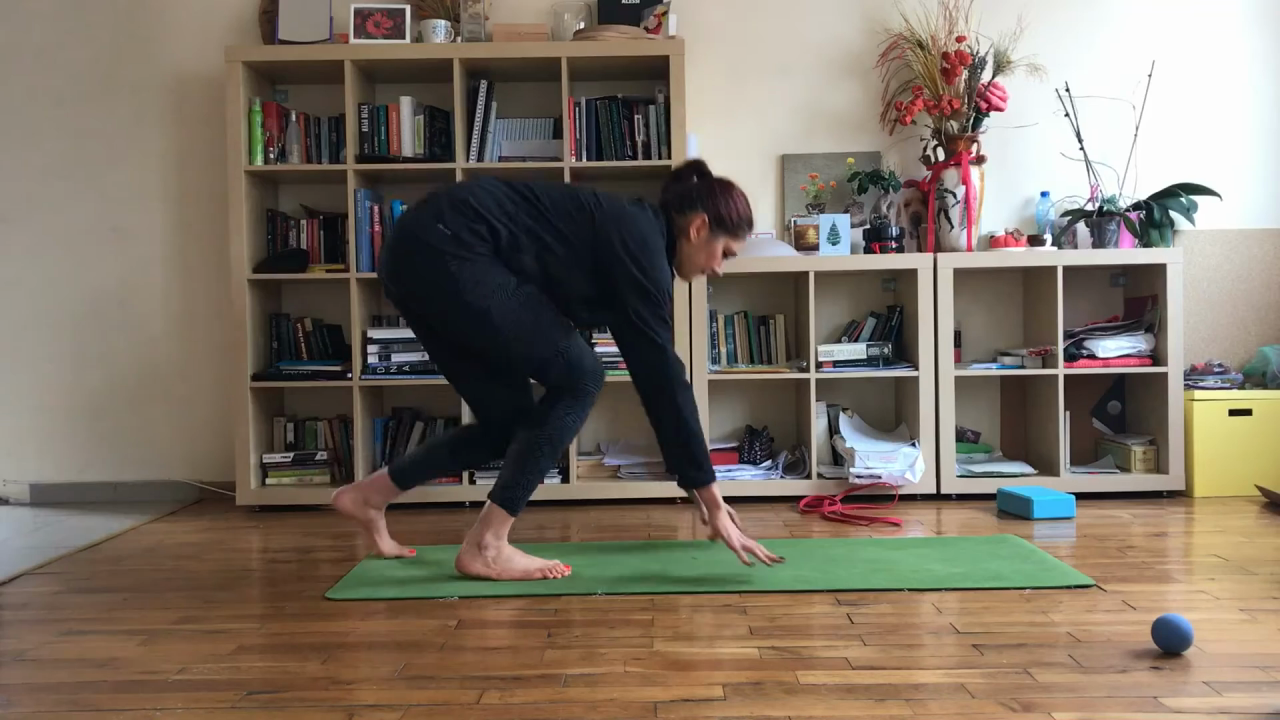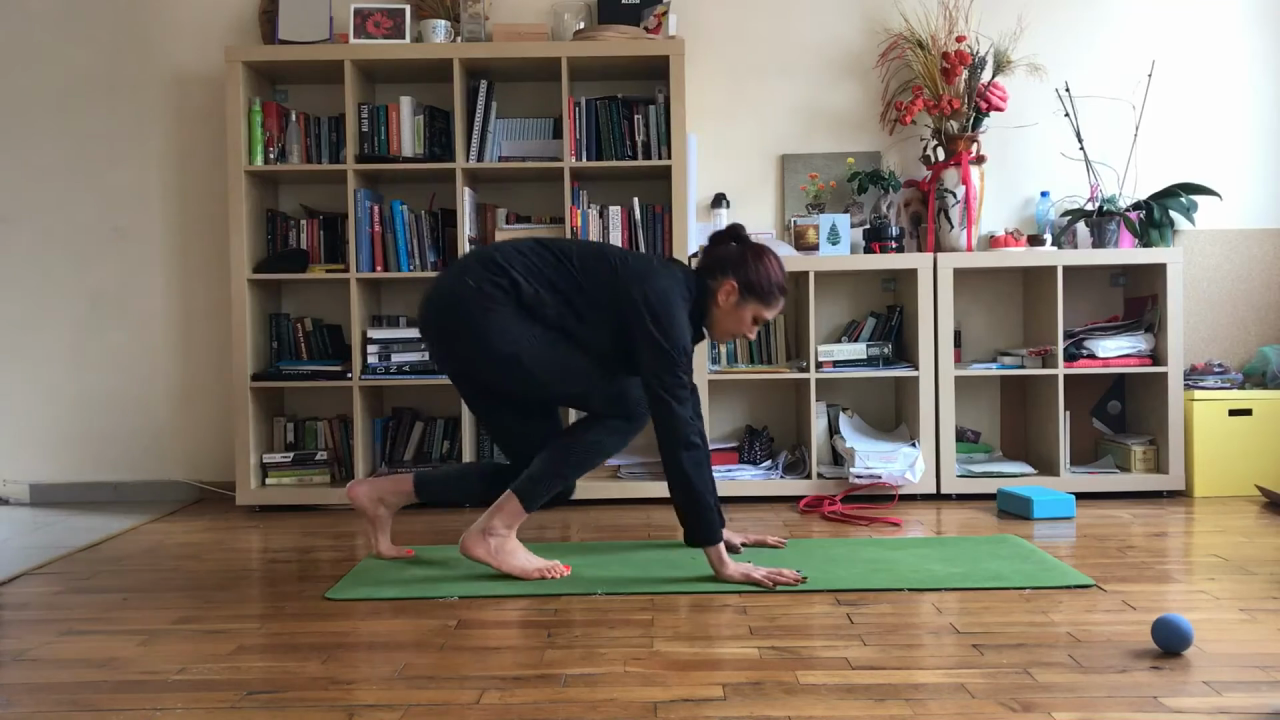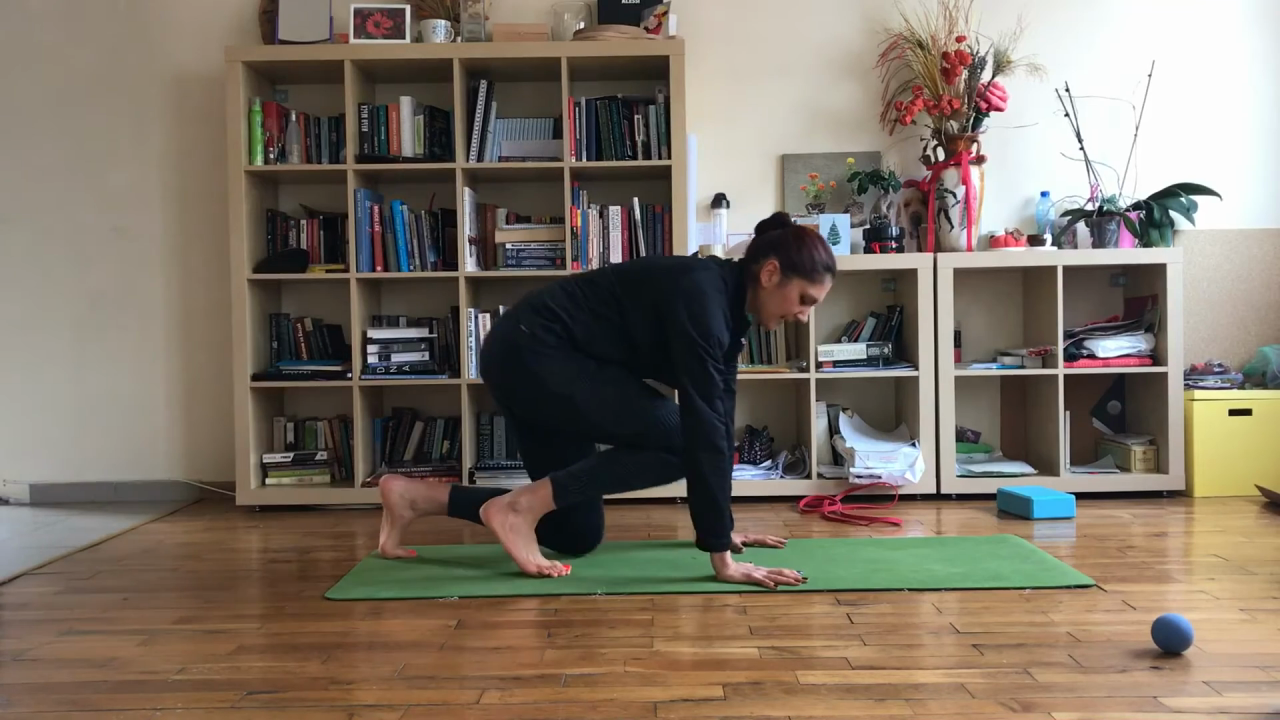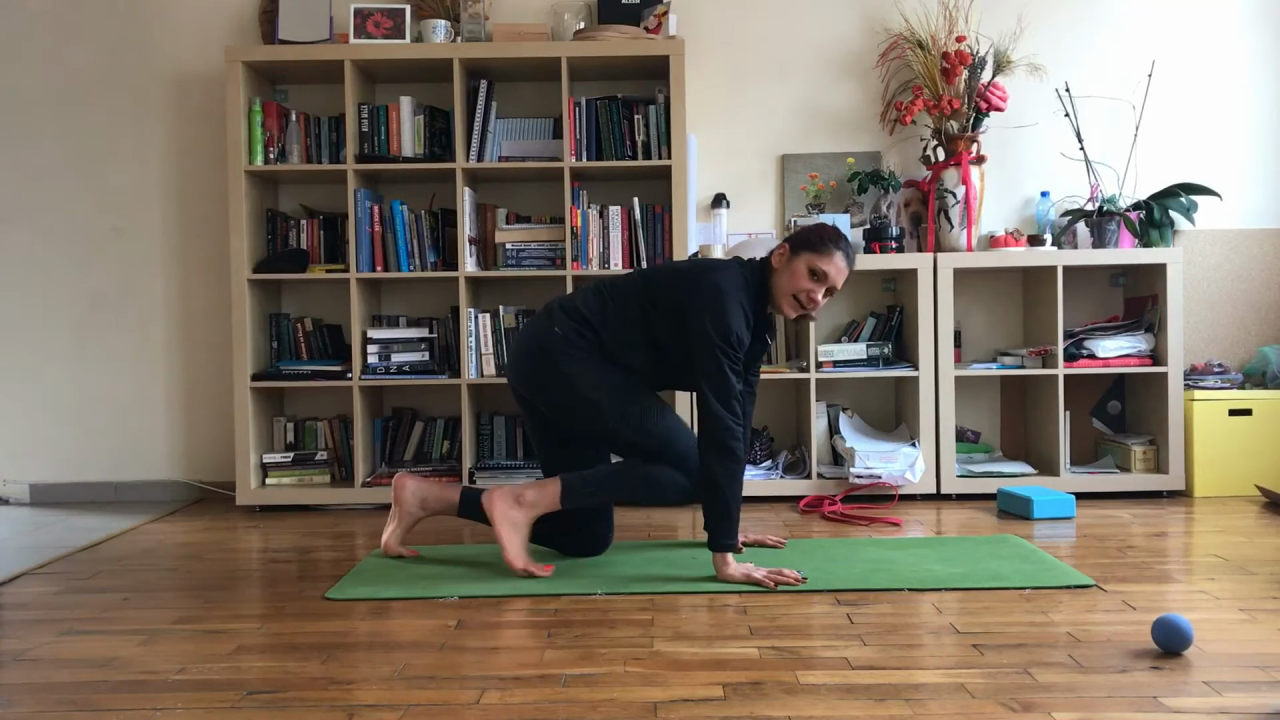
dt=0.3s
person 1, frame 1
left shoulder: (633, 237)
right shoulder: (640, 241)
left elbow: (654, 370)
right elbow: (661, 373)
left wrist: (700, 480)
right wrist: (708, 498)
left hip: (421, 255)
right hip: (445, 251)
left knee: (512, 423)
right knee: (577, 380)
left ankle: (366, 495)
right ankle: (487, 545)
person 1, frame 2
left shoulder: (672, 299)
right shoulder: (663, 299)
left elbow: (683, 422)
right elbow: (676, 430)
left wrist: (716, 527)
right wrist: (719, 555)
left hip: (470, 309)
right hip: (474, 305)
left knee: (548, 480)
right knee: (625, 406)
left ankle: (383, 494)
right ankle: (495, 532)
person 1, frame 3
left shoulder: (729, 306)
right shoulder: (703, 295)
left elbow: (719, 417)
right elbow: (704, 425)
left wrist: (719, 527)
right wrist: (722, 557)
left hip: (535, 359)
right hip: (528, 350)
left knee: (577, 534)
right knee: (677, 440)
left ankle: (413, 496)
right ankle: (519, 508)
person 1, frame 4
left shoulder: (754, 313)
right shoulder: (724, 294)
left elbow: (735, 420)
right elbow: (719, 424)
left wrist: (726, 527)
right wrist: (724, 557)
left hip: (559, 361)
right hip: (556, 353)
left knee: (586, 537)
right knee: (689, 470)
left ankle: (425, 496)
right ankle: (522, 500)
